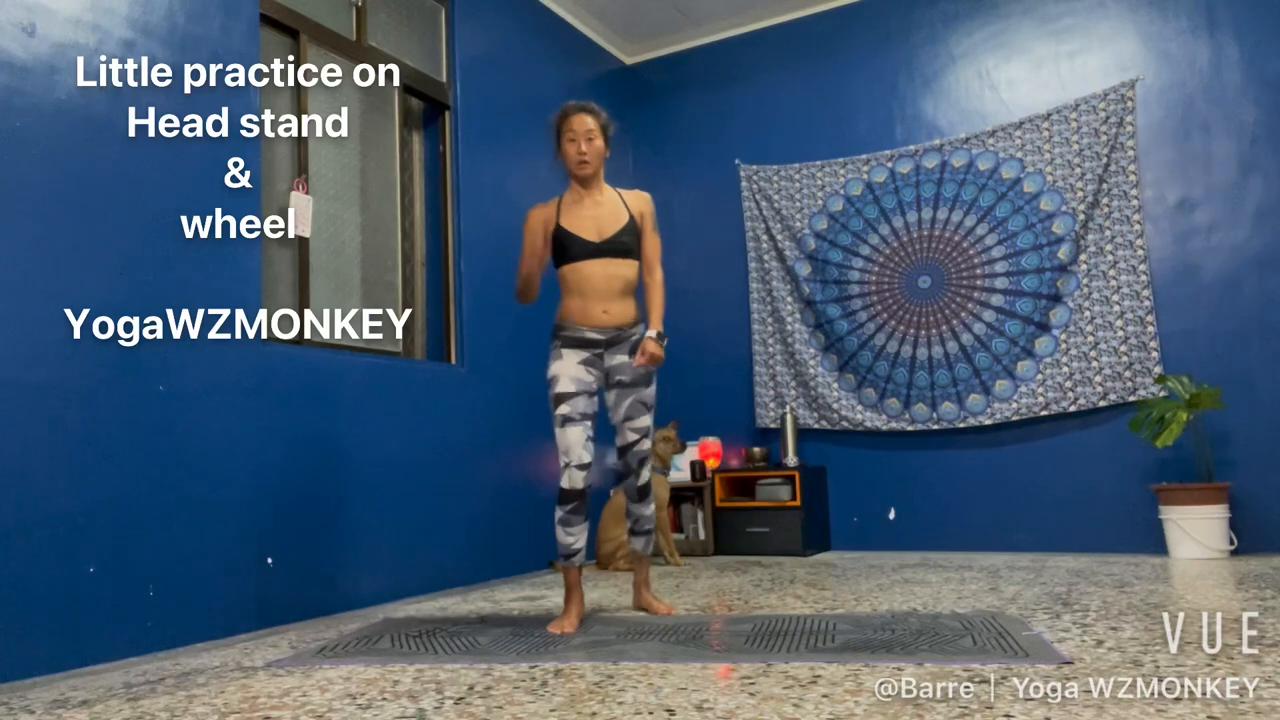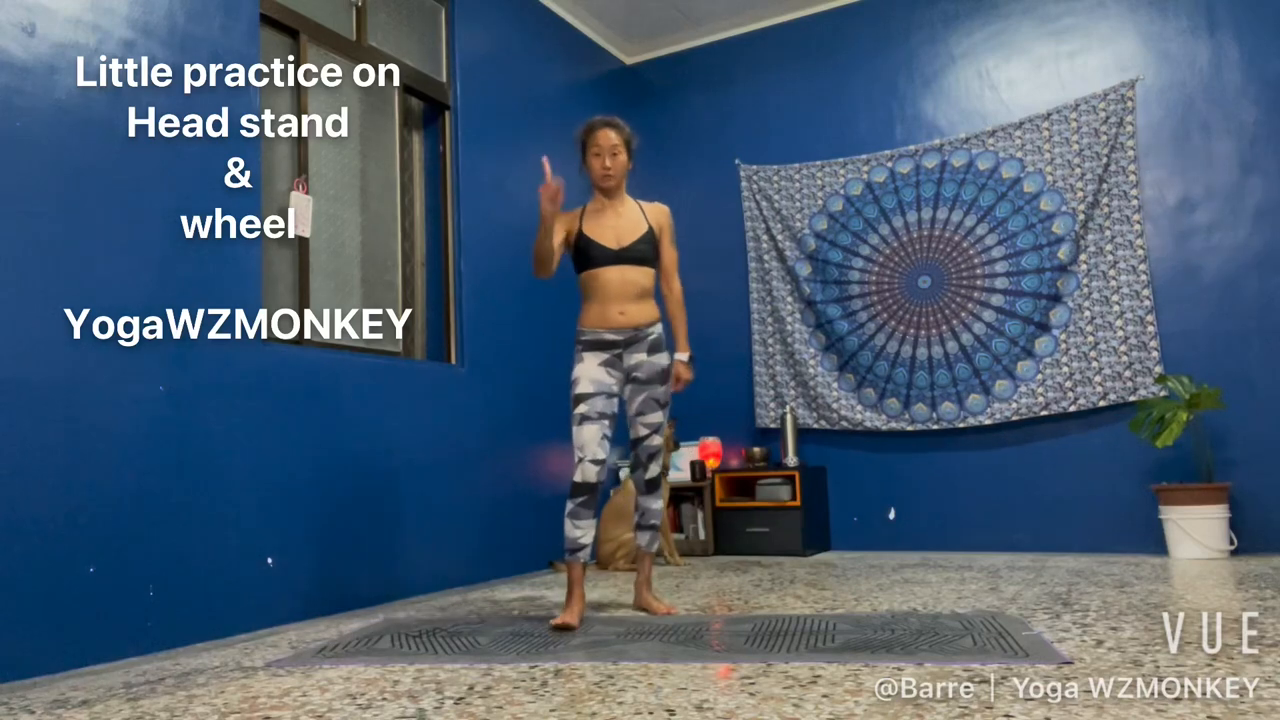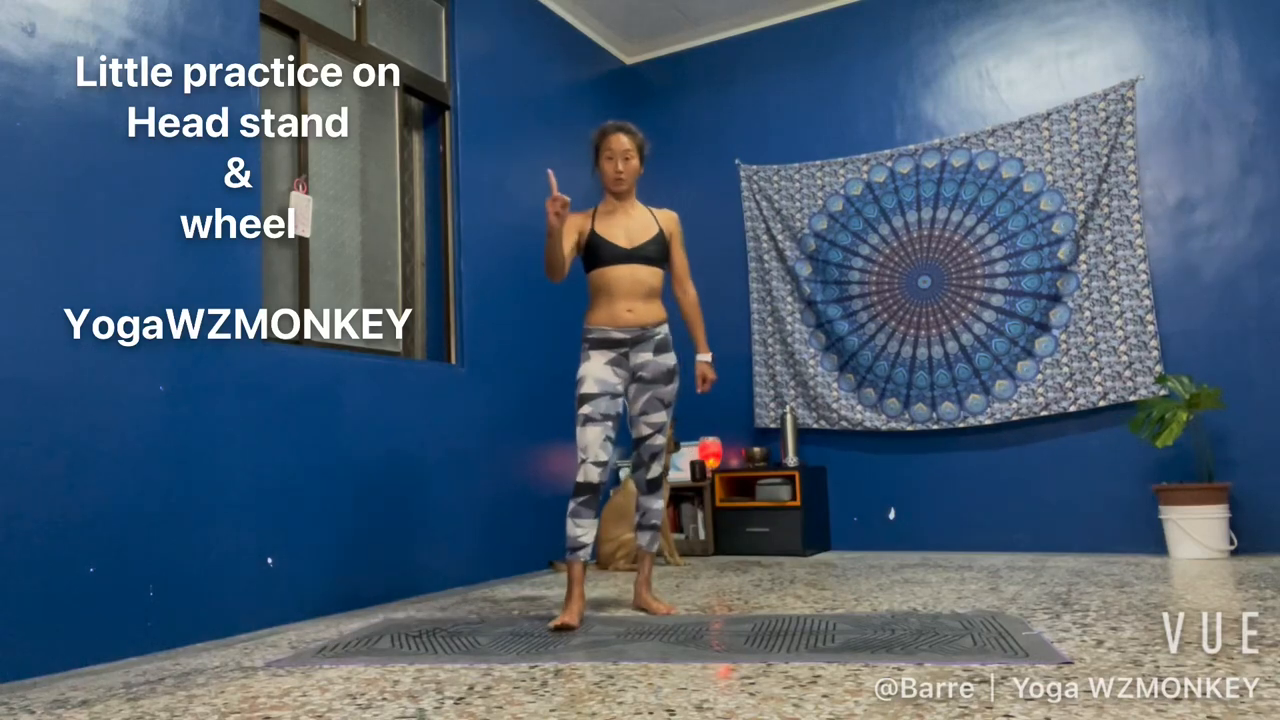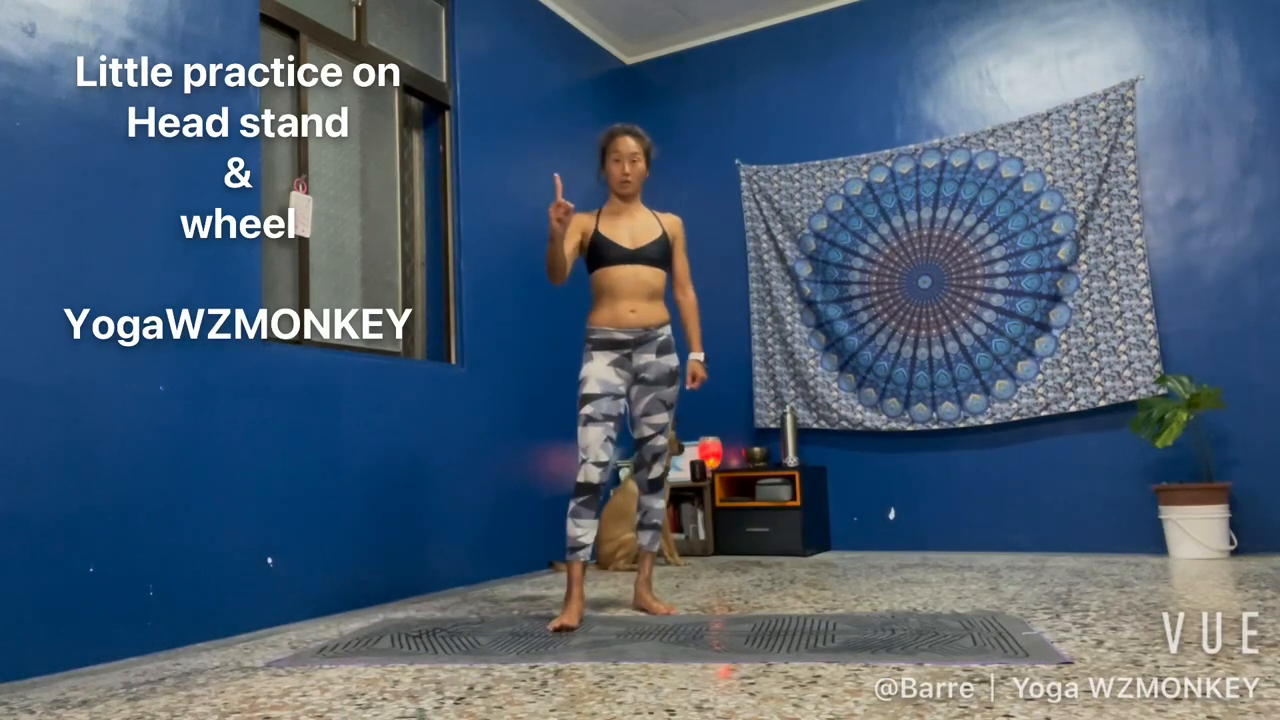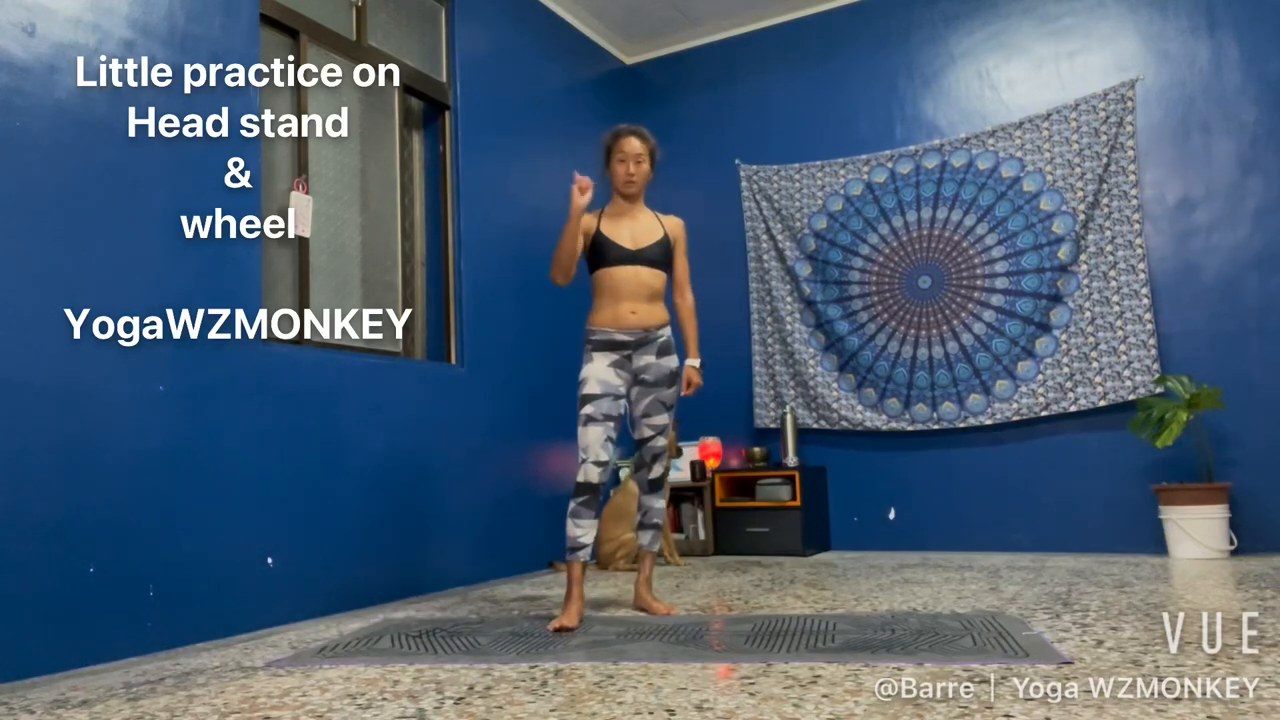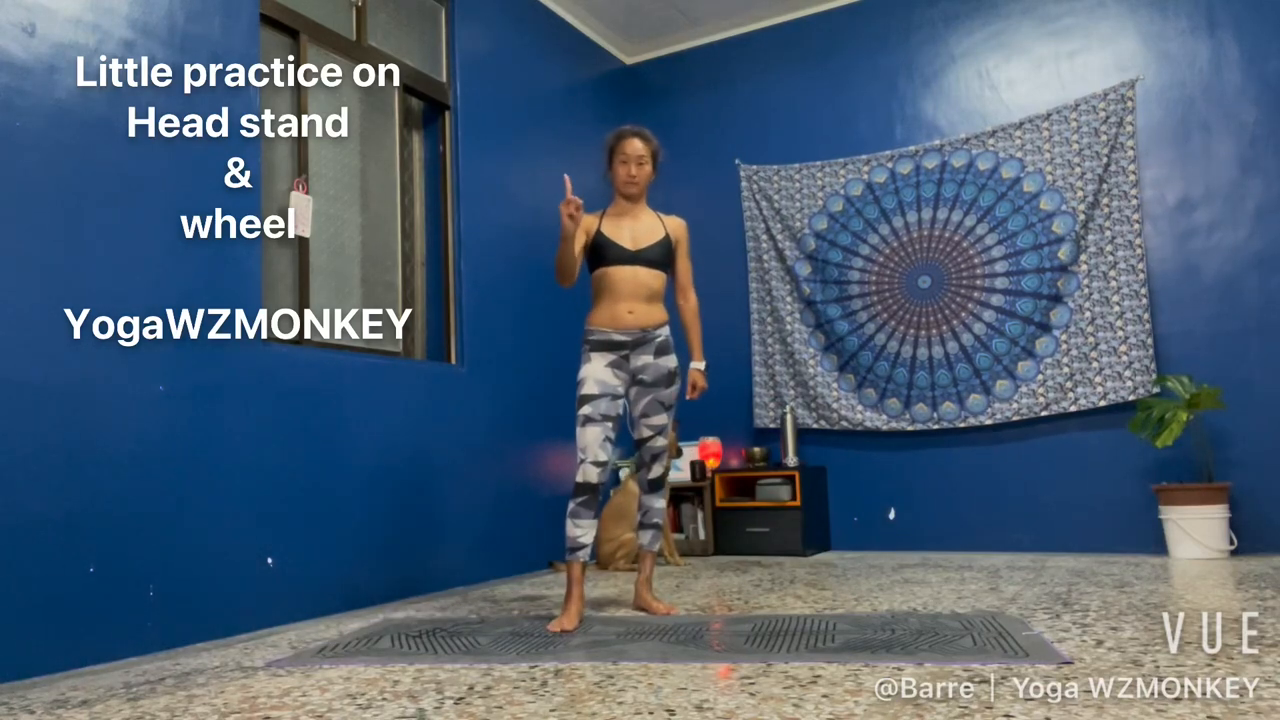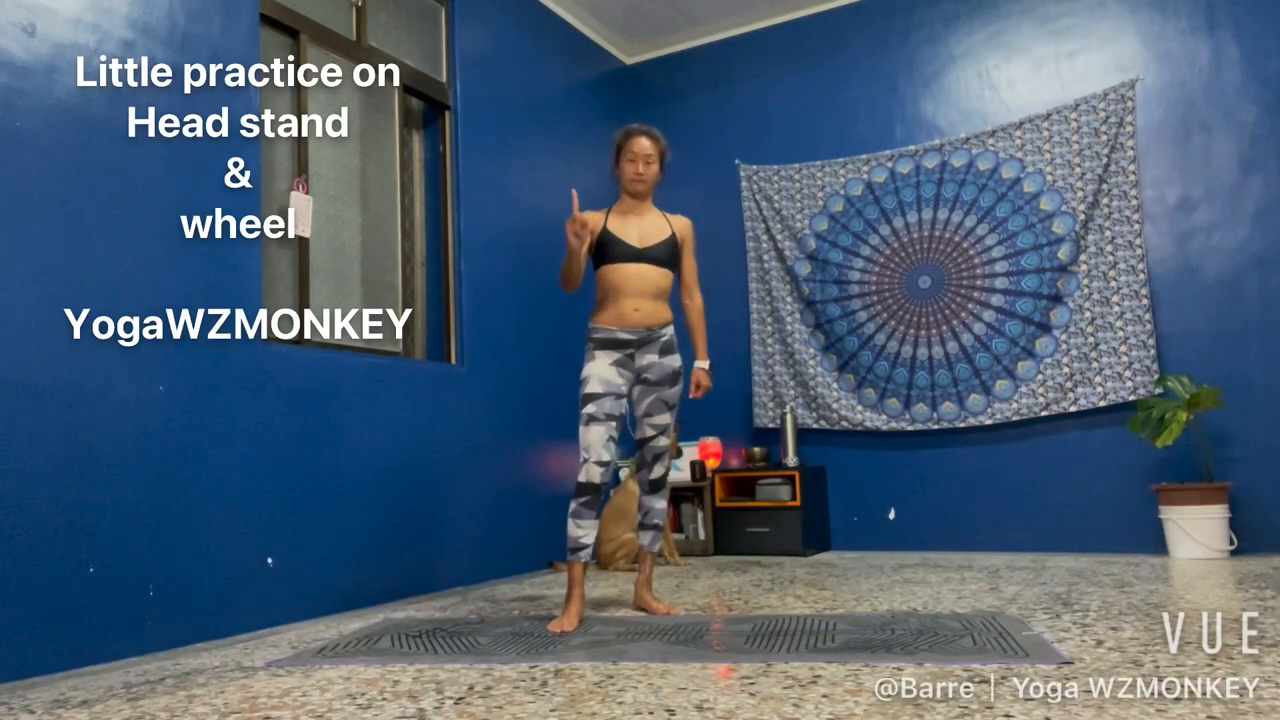
dt=0.3s
person 1, frame 1
left shoulder: (638, 203)
right shoulder: (544, 216)
left elbow: (654, 274)
right elbow: (527, 291)
left wrist: (654, 332)
right wrist: (527, 283)
left hip: (631, 345)
right hip: (573, 348)
left knee: (639, 470)
right knee: (574, 471)
left ankle: (643, 586)
right ankle: (573, 600)
person 1, frame 2
left shoulder: (657, 215)
right shoulder: (570, 220)
left elbow: (673, 285)
right elbow: (542, 271)
left wrist: (681, 351)
right wrist: (547, 217)
left hip: (649, 346)
right hip: (594, 350)
left knee: (649, 466)
right knee: (588, 467)
left ankle: (644, 586)
right ankle: (575, 596)
person 1, frame 3
left shoulder: (666, 221)
right shoulder: (581, 222)
left elbow: (685, 289)
right elbow: (555, 273)
left wrist: (703, 352)
right wrist: (553, 230)
left hip: (656, 347)
right hip: (600, 349)
left knee: (651, 468)
right knee: (590, 468)
left ankle: (643, 586)
right ankle: (575, 596)
person 1, frame 4
left shoulder: (670, 224)
right shoulder: (585, 222)
left elbow: (684, 290)
right elbow: (557, 276)
left wrist: (696, 352)
right wrist: (556, 234)
left hip: (658, 347)
right hip: (604, 349)
left knee: (653, 467)
right knee: (591, 467)
left ankle: (644, 587)
right ankle: (574, 596)
person 1, frame 5
left shoulder: (672, 226)
right shoulder: (589, 222)
left elbow: (684, 295)
right elbow: (561, 276)
left wrist: (693, 357)
right wrist: (574, 215)
left hip: (658, 349)
right hip: (603, 350)
left knee: (653, 468)
right knee: (592, 467)
left ankle: (644, 587)
right ankle: (575, 597)
person 1, frame 6
left shoulder: (673, 226)
right shoulder: (590, 223)
left elbow: (686, 295)
right elbow: (564, 279)
left wrist: (697, 360)
right wrist: (567, 233)
left hip: (656, 349)
right hip: (601, 349)
left knee: (653, 468)
right knee: (590, 467)
left ankle: (644, 586)
right ankle: (574, 597)
person 1, frame 7
left shoulder: (679, 226)
right shoulder: (594, 221)
left elbow: (692, 295)
right elbow: (569, 279)
left wrist: (702, 359)
right wrist: (572, 245)
left hip: (661, 348)
right hip: (607, 349)
left knee: (655, 468)
right knee: (593, 467)
left ankle: (644, 586)
right ankle: (575, 598)
